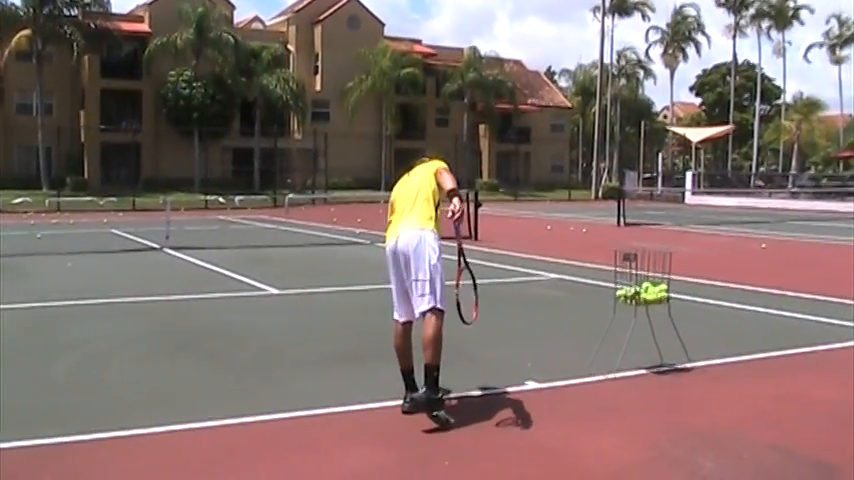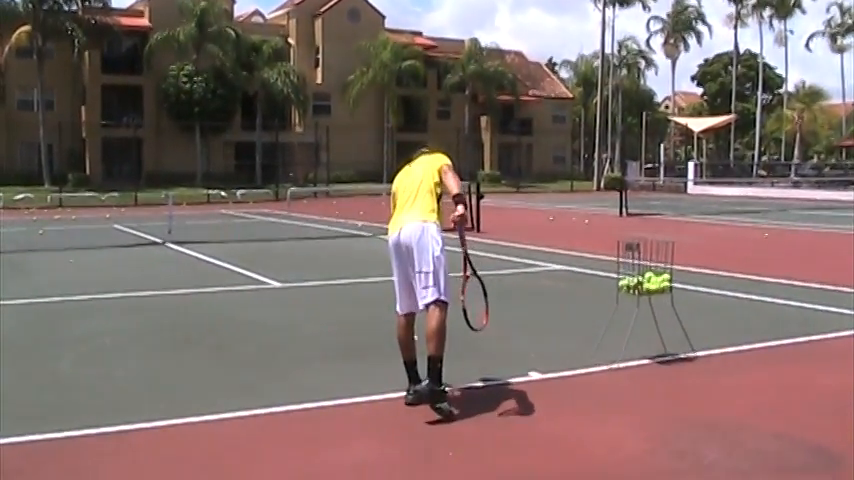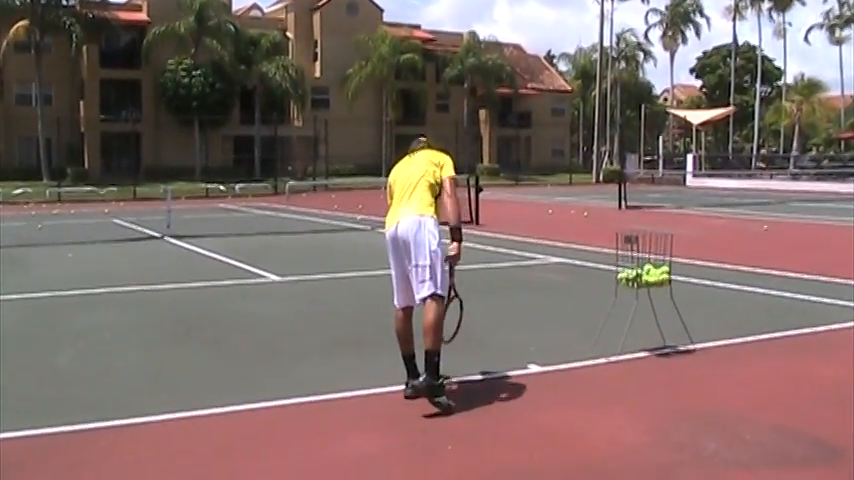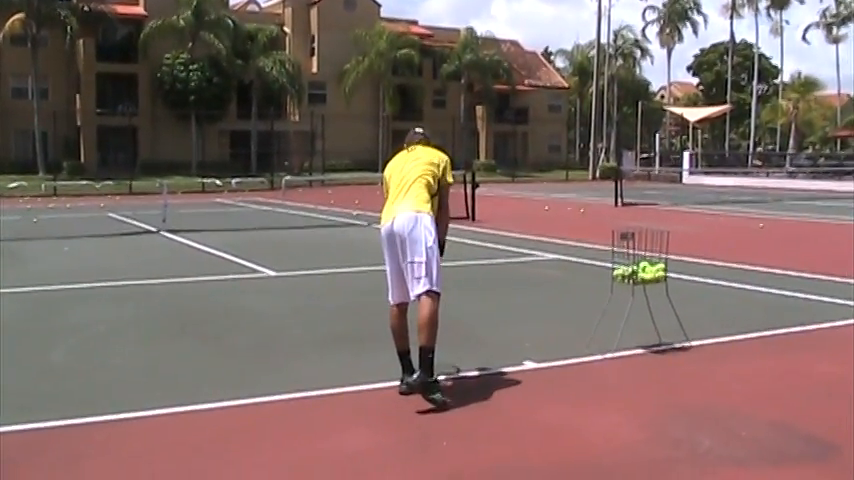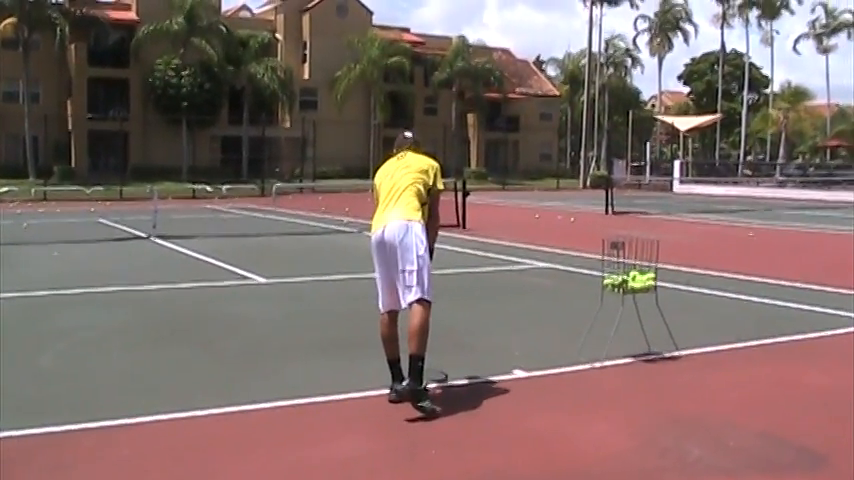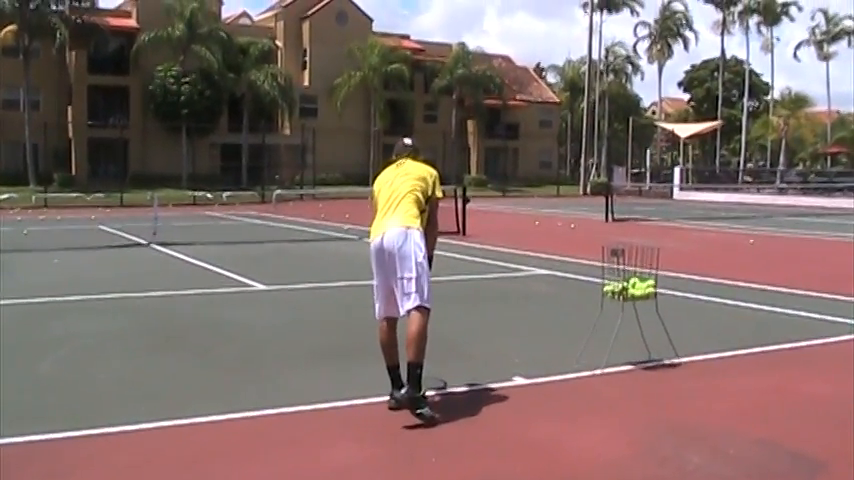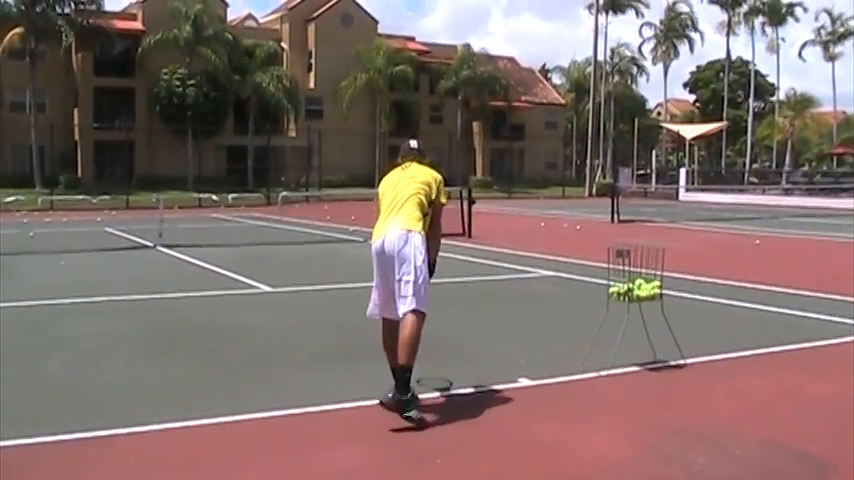
dt=0.3s
person 1, frame 1
left shoulder: (400, 184)
right shoulder: (434, 166)
right elbow: (445, 176)
right wrist: (455, 198)
left hip: (393, 240)
right hip: (419, 235)
left knee: (402, 318)
right knee: (433, 311)
left ankle: (411, 392)
right ankle: (430, 392)
person 1, frame 2
left shoulder: (401, 175)
right shoulder: (437, 159)
right elbow: (449, 174)
right wrist: (460, 202)
left hip: (396, 232)
right hip: (422, 228)
left knee: (405, 310)
right knee: (436, 302)
left ankle: (414, 384)
right ankle: (433, 384)
person 1, frame 3
left shoulder: (397, 168)
right shoulder: (440, 158)
right elbow: (449, 197)
right wrist: (456, 237)
left hip: (393, 226)
right hip: (419, 221)
left knee: (403, 305)
right knee: (433, 297)
left ankle: (412, 378)
right ankle: (431, 378)
person 1, frame 4
left shoulder: (393, 163)
right shoulder: (439, 157)
right elbow: (442, 207)
right wrist: (440, 245)
left hip: (388, 221)
right hip: (416, 218)
left knee: (398, 301)
right knee: (428, 294)
left ankle: (407, 374)
right ankle: (425, 374)
person 1, frame 5
left shoulder: (383, 169)
right shoulder: (429, 164)
right elbow: (432, 215)
right wrist: (429, 249)
left hip: (379, 230)
right hip: (406, 226)
left knee: (388, 309)
right knee: (419, 302)
left ankle: (397, 382)
right ankle: (414, 383)
person 1, frame 6
left shoulder: (382, 177)
right shoulder: (428, 172)
right elbow: (431, 223)
right wrist: (428, 258)
left hip: (377, 237)
right hip: (405, 234)
left knee: (387, 315)
right knee: (418, 309)
left ankle: (397, 389)
right ankle: (413, 390)
person 1, frame 7
left shoulder: (388, 178)
right shoulder: (433, 176)
right elbow: (435, 228)
right wrist: (430, 265)
left hip: (379, 239)
right hip: (407, 236)
left knee: (390, 318)
right knee: (413, 313)
left ankle: (401, 391)
right ankle: (400, 392)
